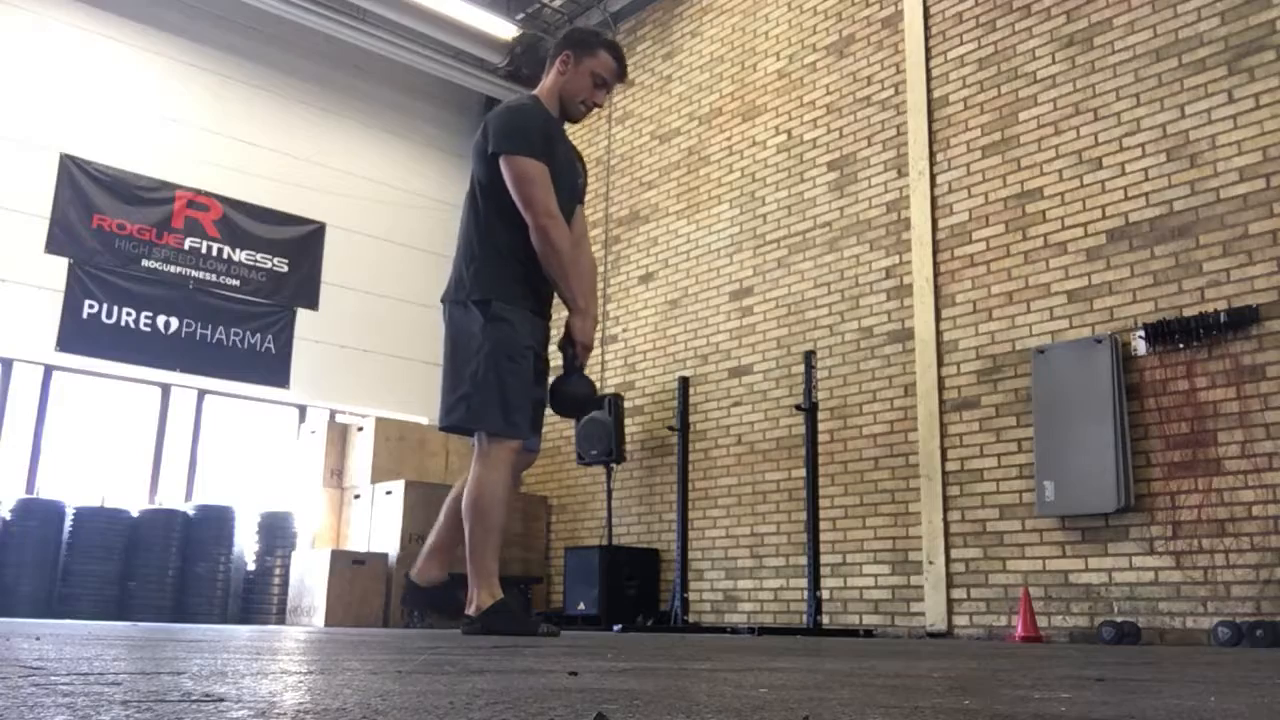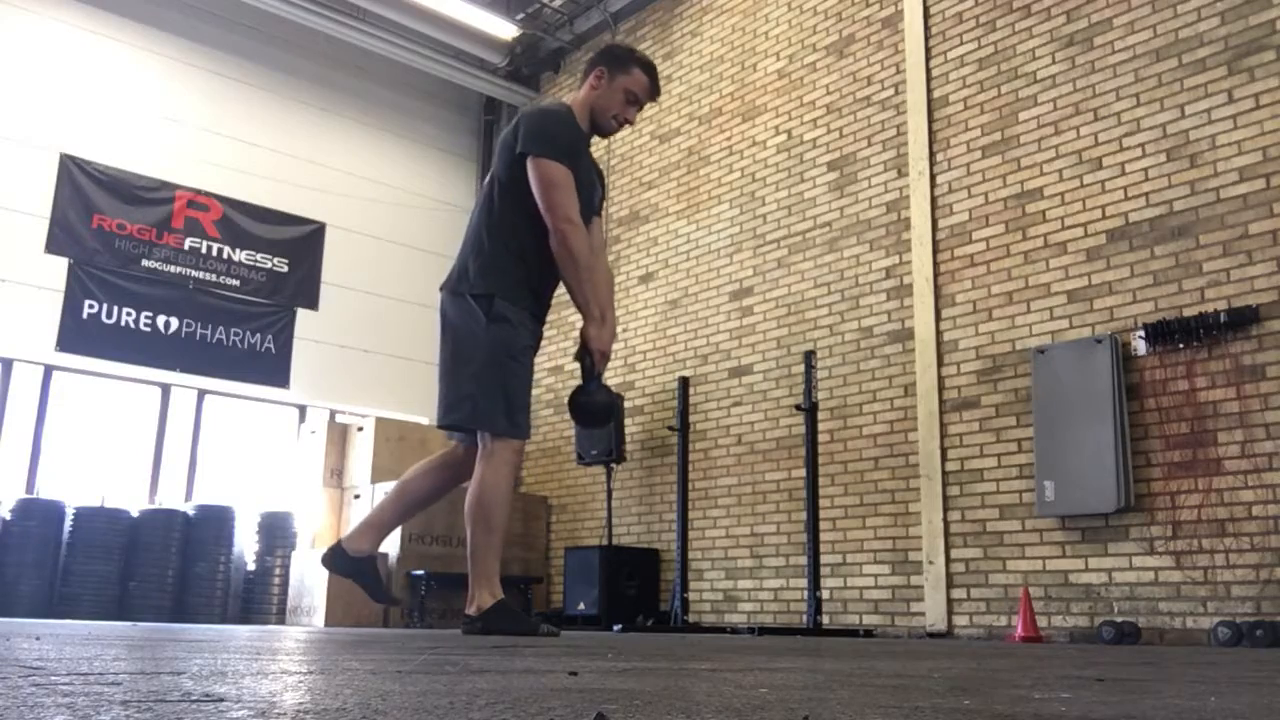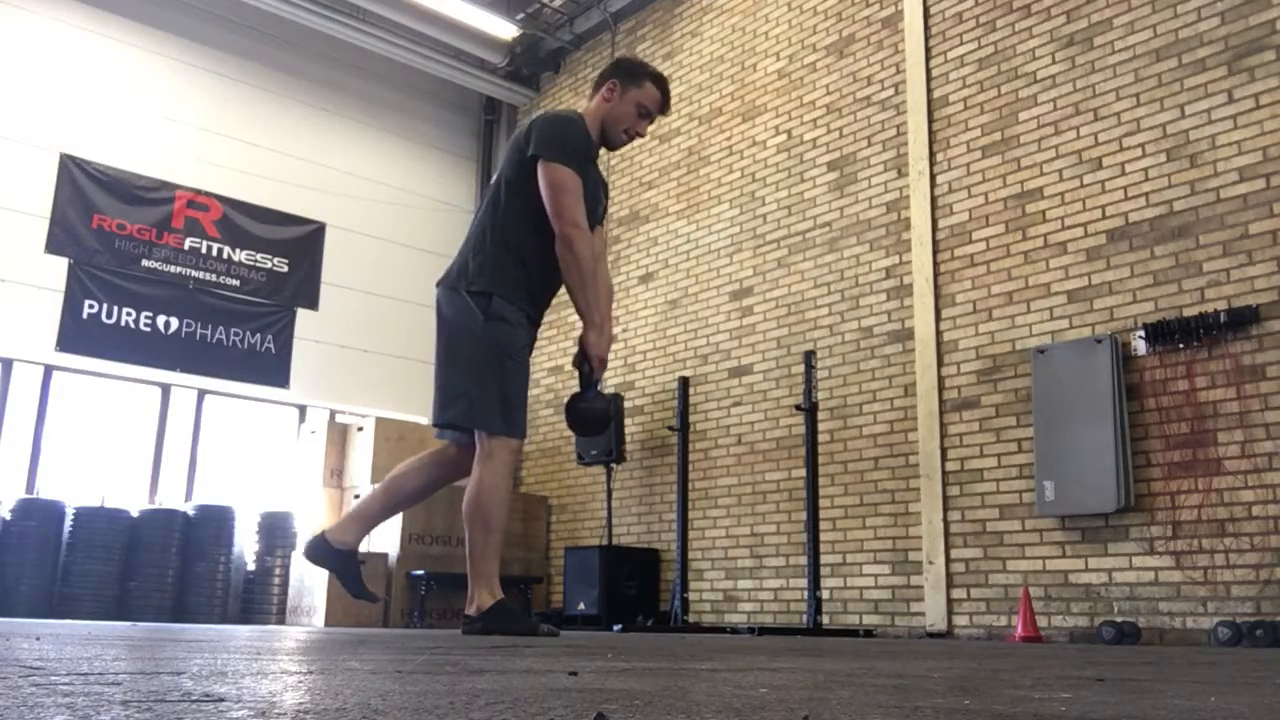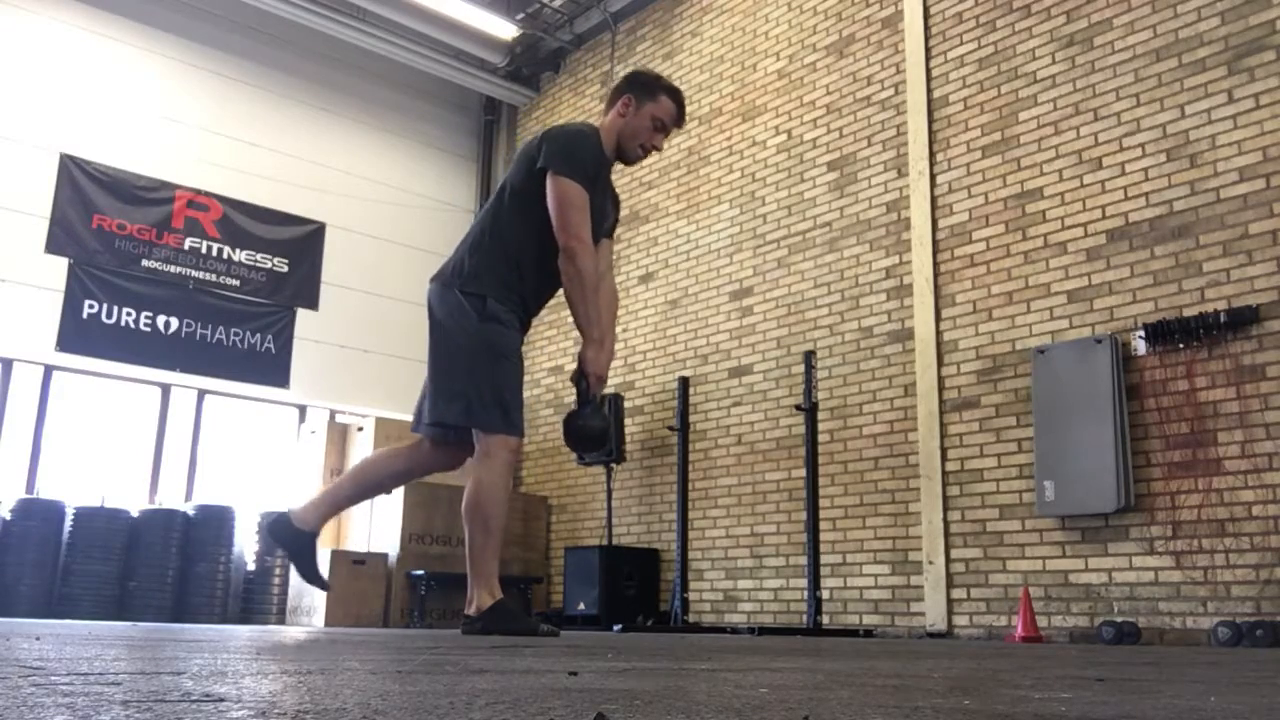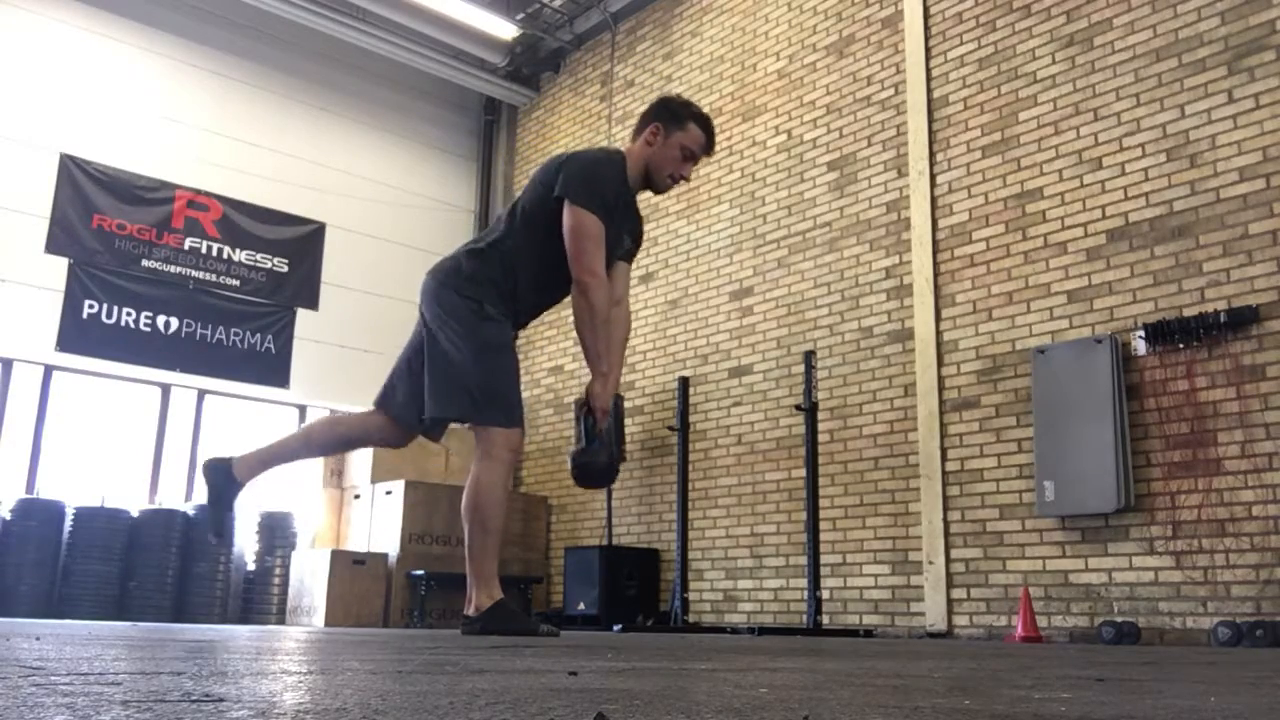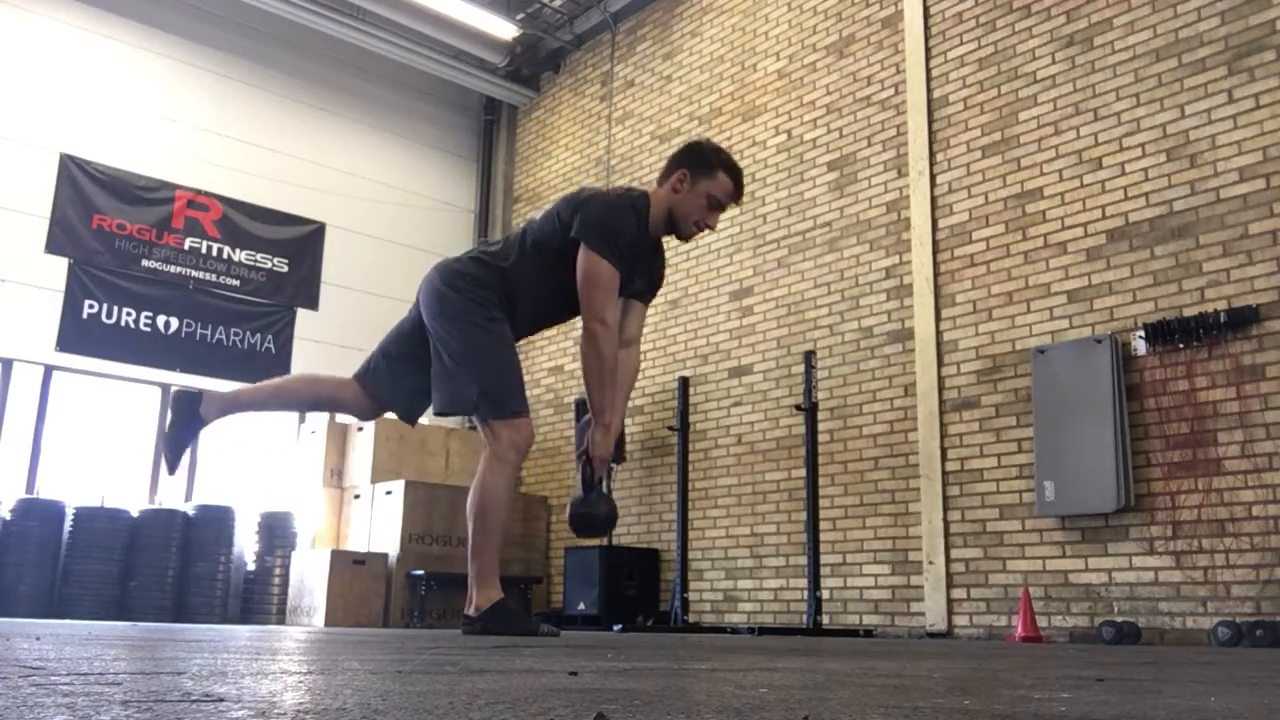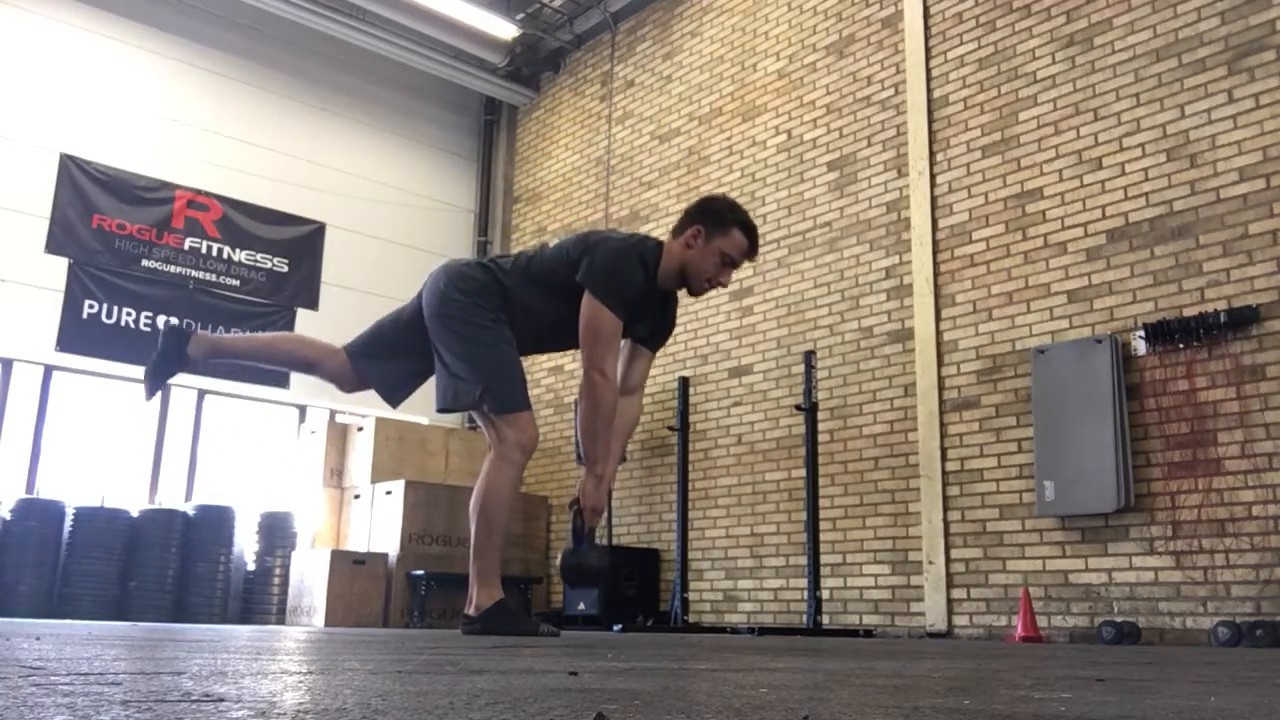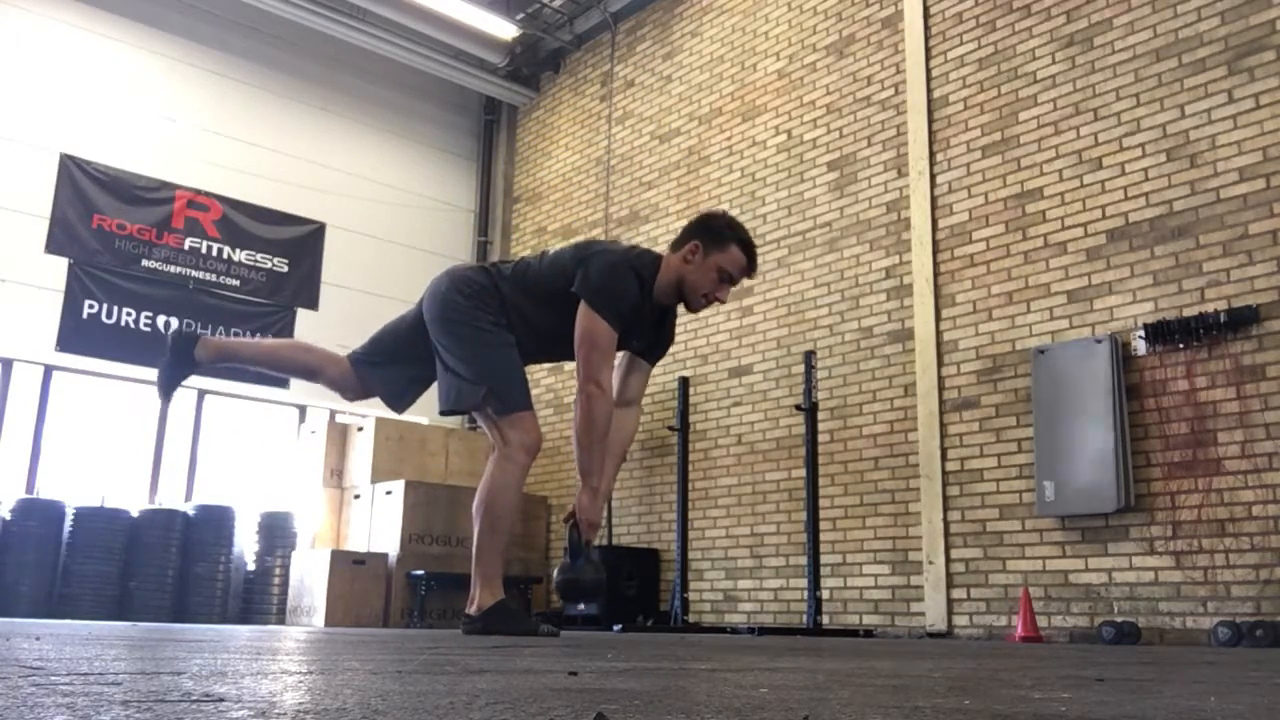
dt=0.5s
person 1, frame 1
left shoulder: (566, 153)
right shoulder: (517, 121)
left elbow: (578, 243)
right elbow: (543, 225)
left wrist: (590, 314)
right wrist: (579, 313)
left hip: (521, 312)
right hip: (494, 304)
left knee: (513, 449)
right knee: (502, 446)
left ankle: (428, 575)
right ankle: (484, 602)
person 1, frame 2
left shoulder: (589, 170)
right shoulder: (547, 125)
left elbow: (595, 257)
right elbow: (562, 230)
left wrist: (606, 327)
right wrist: (592, 321)
left hip: (507, 309)
right hip: (490, 300)
left knee: (475, 449)
right knee: (502, 445)
left ankle: (357, 545)
right ankle: (485, 603)
person 1, frame 3
left shoulder: (593, 177)
right shoulder: (559, 131)
left elbow: (596, 265)
right elbow: (569, 235)
left wrist: (604, 334)
right wrist: (592, 328)
left hip: (500, 309)
right hip: (486, 299)
left knee: (469, 448)
right knee: (499, 445)
left ankle: (340, 537)
right ankle: (484, 603)
person 1, frame 4
left shoulder: (605, 194)
right shoulder: (572, 144)
left elbow: (602, 277)
right elbow: (573, 250)
left wrist: (605, 351)
right wrist: (591, 344)
left hip: (486, 307)
right hip: (476, 296)
left knee: (445, 445)
right knee: (499, 443)
left ankle: (302, 521)
right ankle: (484, 602)
person 1, frame 5
left shoulder: (629, 221)
right shoulder: (592, 171)
left elbow: (616, 306)
right elbow: (586, 283)
left wrist: (610, 384)
right wrist: (598, 378)
left hip: (470, 305)
right hip: (469, 295)
left knee: (392, 426)
right knee: (501, 441)
left ankle: (237, 470)
right ankle: (484, 603)
person 1, frame 6
left shoulder: (650, 261)
right shoulder: (611, 215)
left elbow: (626, 346)
right elbow: (597, 329)
left wrist: (611, 430)
right wrist: (600, 427)
left hip: (457, 302)
right hip: (464, 294)
left knee: (361, 399)
right knee: (511, 437)
left ankle: (204, 405)
right ankle: (484, 603)
person 1, frame 7
left shoulder: (659, 307)
right shoulder: (621, 260)
left elbow: (629, 394)
right elbow: (597, 376)
left wrist: (605, 476)
right wrist: (593, 476)
left hip: (457, 303)
right hip: (466, 296)
left knee: (343, 369)
right knee: (516, 438)
left ankle: (194, 346)
right ankle: (484, 602)
person 1, frame 8
left shoulder: (658, 321)
right shoulder: (617, 272)
left elbow: (625, 406)
right elbow: (593, 389)
left wrist: (602, 490)
right wrist: (589, 490)
left hip: (457, 308)
right hip: (467, 301)
left knee: (349, 377)
right knee: (519, 441)
left ankle: (202, 350)
right ankle: (486, 603)
